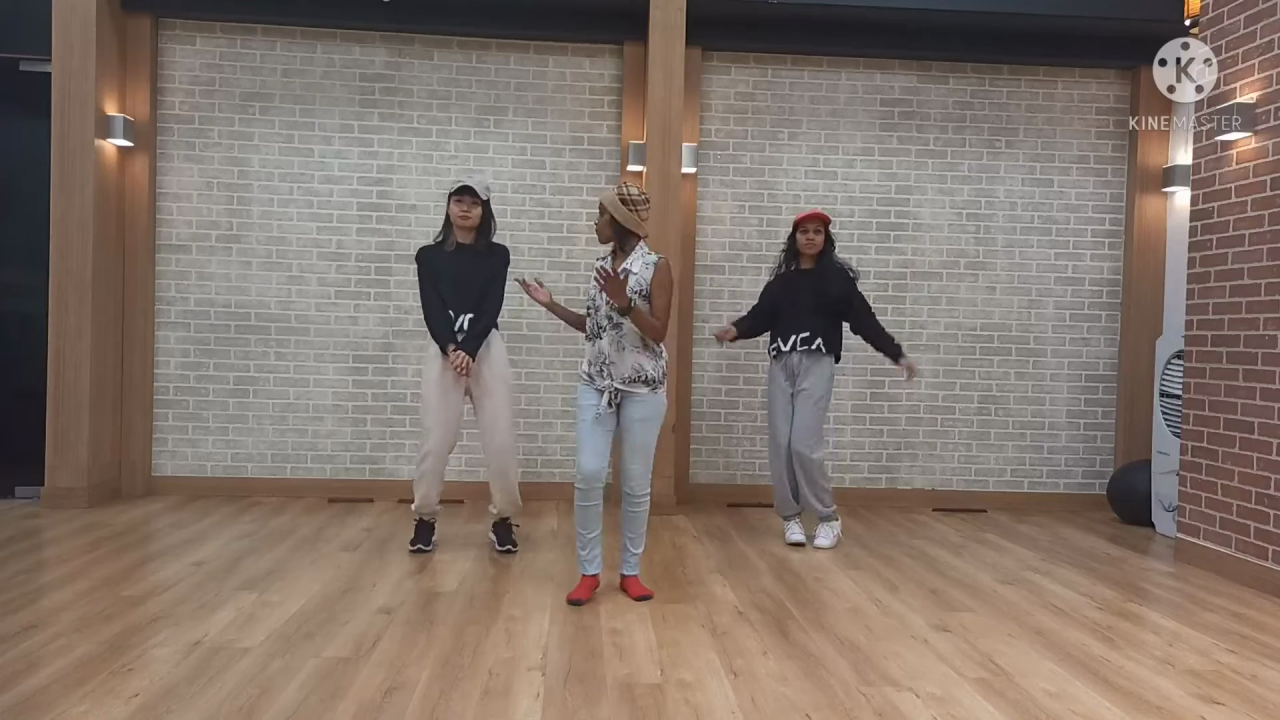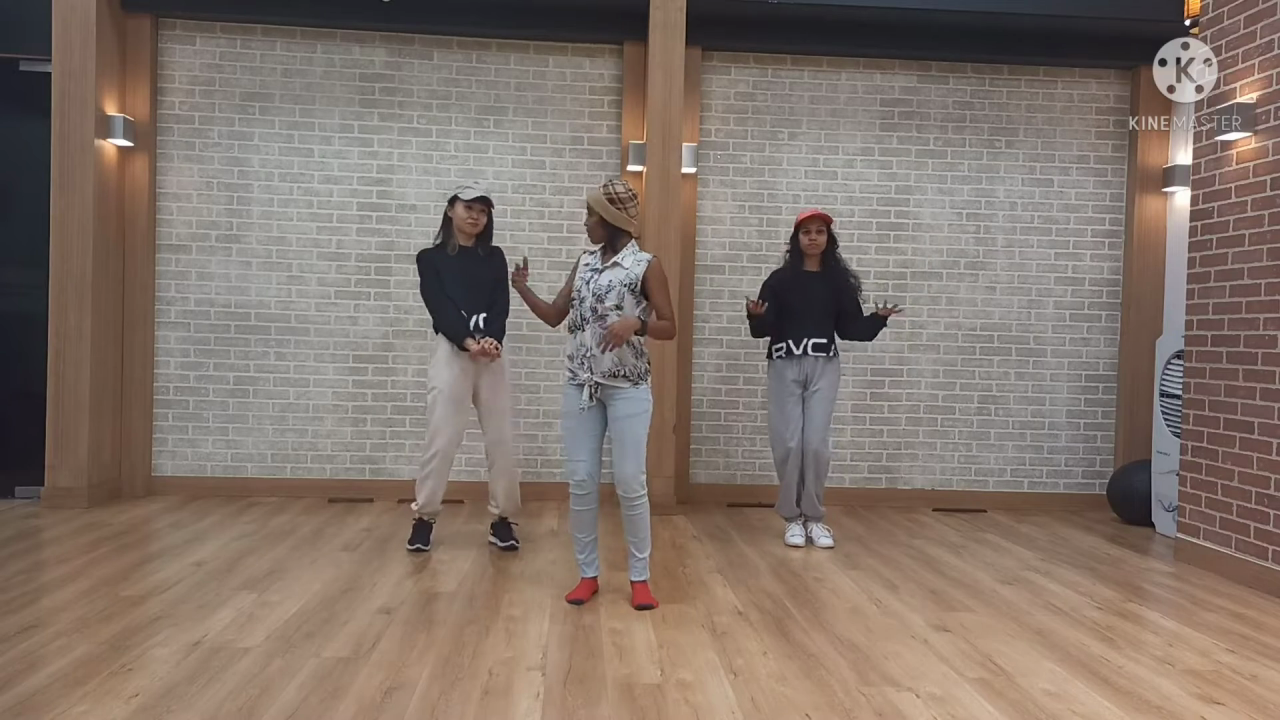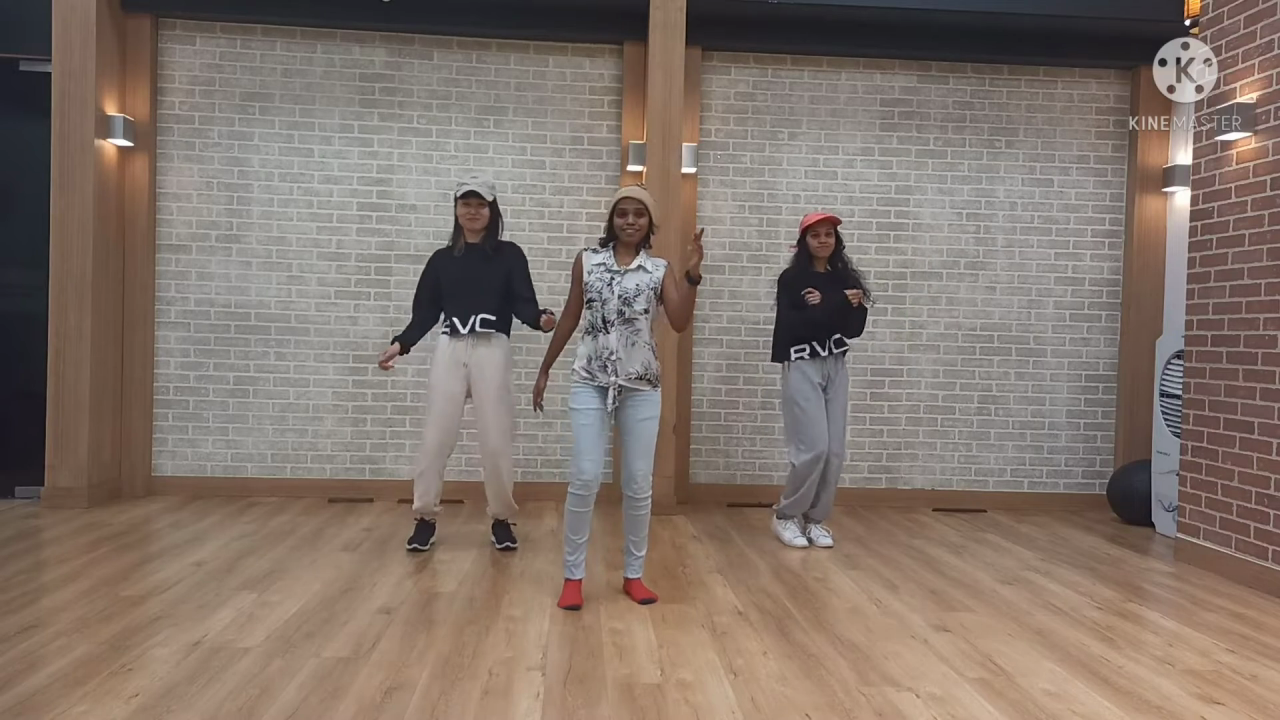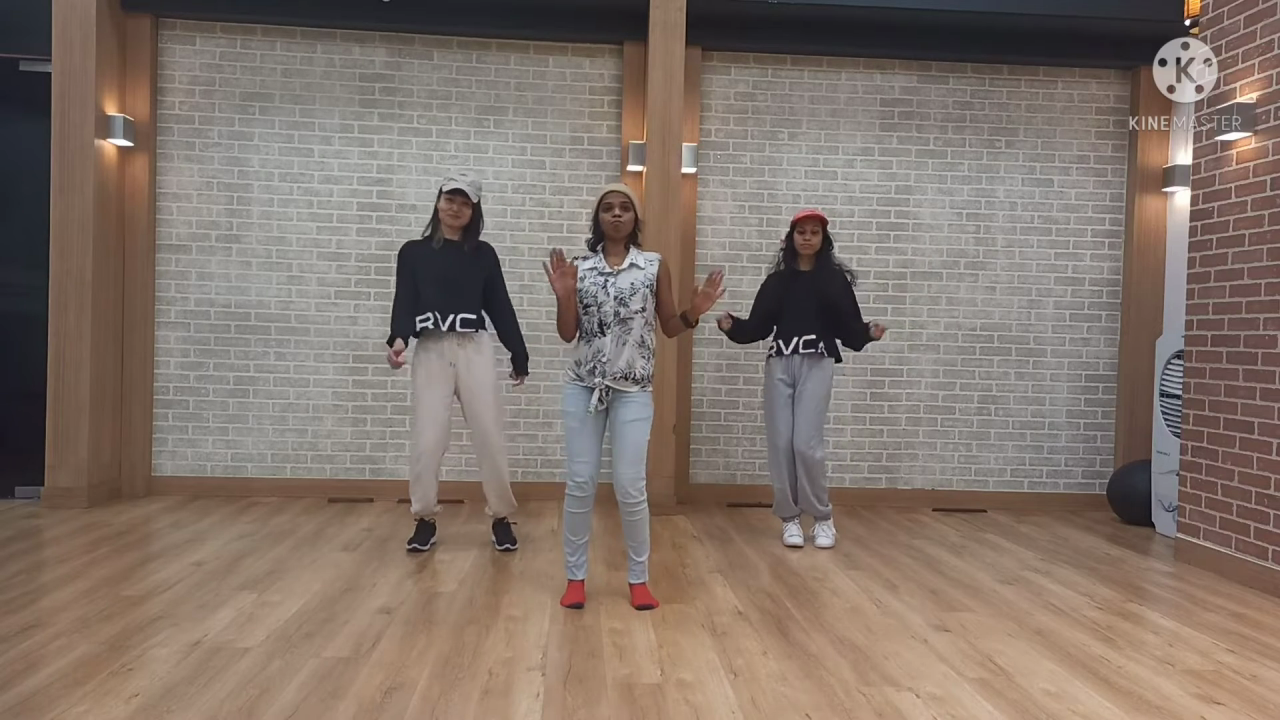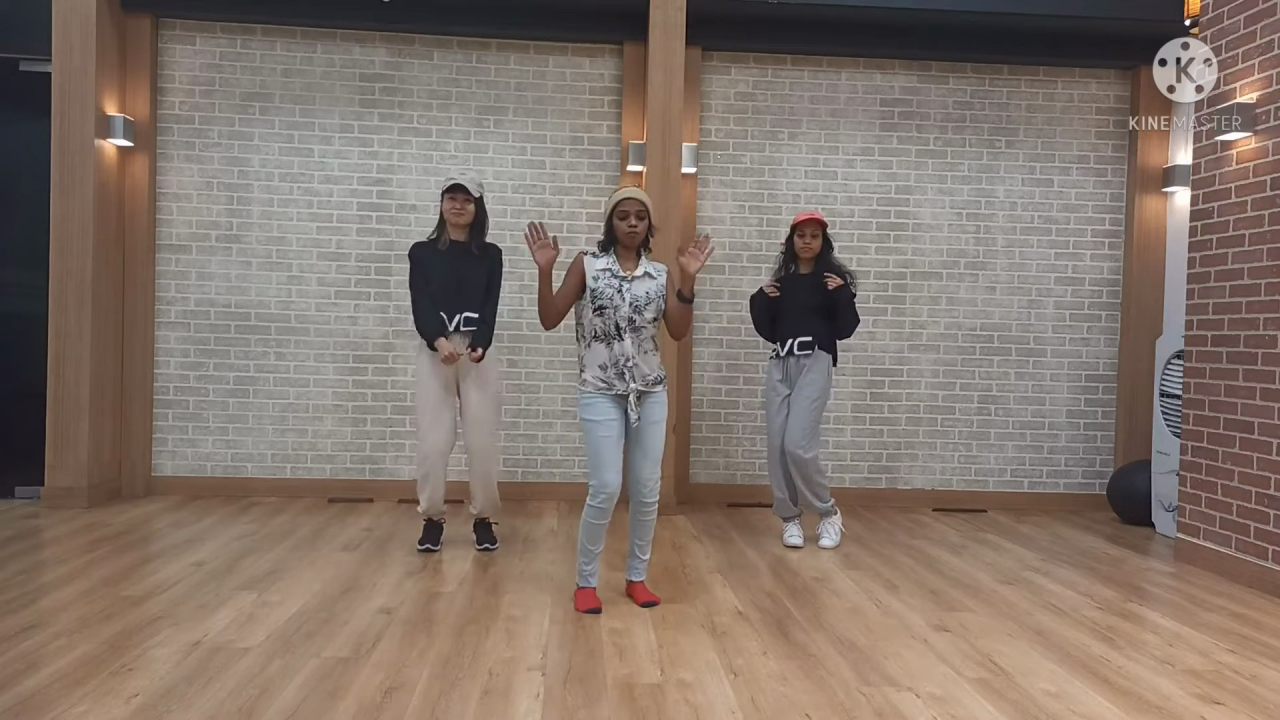
dt=1s
person 1, frame 1
left shoulder: (656, 266)
right shoulder: (601, 266)
left elbow: (658, 332)
left wrist: (625, 302)
right wrist: (551, 304)
left hip: (643, 388)
right hip: (596, 385)
left knee: (636, 482)
right knee: (588, 474)
left ankle: (631, 571)
right ankle: (589, 571)
person 1, frame 2
left shoulder: (646, 265)
right shoulder: (585, 263)
left elbow: (669, 328)
right elbow: (555, 316)
left wrist: (636, 323)
right wrist: (524, 290)
left hip: (628, 387)
right hip: (580, 385)
left knee: (630, 481)
right knee: (580, 480)
left ankle: (639, 577)
right ankle: (588, 574)
person 1, frame 3
left shoulder: (661, 270)
right shoulder: (587, 261)
left elbow: (680, 323)
right elbow: (569, 319)
left wrist: (693, 274)
right wrist: (544, 370)
left hip: (641, 387)
right hip: (590, 383)
left knee: (638, 484)
right knee: (584, 478)
left ankle: (633, 574)
right ankle: (573, 576)
person 1, frame 4
left shoulder: (655, 265)
right shoulder: (579, 267)
left elbow: (669, 328)
right elbow: (567, 334)
left wrist: (695, 311)
right wrist: (564, 297)
left hip: (633, 389)
right hip: (583, 386)
left knee: (630, 486)
right knee: (580, 482)
left ankle: (638, 578)
right ankle: (576, 577)
person 1, frame 5
left shoulder: (662, 274)
right shoulder: (587, 264)
left elbow: (678, 333)
right elbow: (549, 319)
left wrist: (688, 281)
right wrist: (545, 270)
left hip: (650, 392)
right hip: (600, 392)
left knee: (647, 490)
right knee: (605, 489)
left ankle: (637, 577)
right ankle: (586, 581)
person 2, frame 1
left shoulder: (497, 255)
right shoulder: (429, 255)
left elbow: (492, 307)
right elbow: (431, 308)
left wrist: (468, 350)
right wrist: (451, 349)
left hip: (486, 349)
right hip: (442, 349)
left knee: (500, 438)
right knee: (436, 439)
left ankle: (502, 520)
right ankle: (425, 520)
person 2, frame 2
left shoulder: (494, 257)
right shoulder: (431, 259)
left elbow: (501, 306)
right elbow: (440, 307)
left wrist: (492, 340)
right wrist: (469, 342)
left hip: (492, 351)
right hip: (451, 351)
left knee: (501, 440)
right knee: (442, 439)
left ankle: (501, 519)
right ankle: (424, 518)
person 2, frame 3
left shoulder: (509, 255)
right shoulder: (442, 259)
left elbow: (522, 301)
right elbow: (425, 310)
left wrist: (541, 318)
right wrist: (400, 344)
left hip: (492, 351)
right hip: (449, 350)
left knee: (496, 441)
right knee: (436, 438)
left ankle: (501, 519)
right ankle: (425, 519)
person 2, frame 4
left shoulder: (483, 254)
right shoulder: (414, 252)
left elbow: (500, 306)
right elbow: (404, 302)
left wrist: (519, 357)
right wrist: (398, 339)
left hip: (474, 349)
right hip: (430, 351)
left knee: (490, 438)
right knee: (428, 440)
left ankle: (501, 519)
right ankle: (425, 520)
person 2, frame 5
left shoulder: (490, 255)
right shoulder: (422, 252)
left elbow: (489, 306)
right elbow: (421, 305)
left wrist: (479, 346)
right wrist: (440, 342)
left hip: (478, 352)
right hip: (434, 352)
left knee: (481, 443)
right knee: (433, 443)
left ankle: (483, 519)
right ankle: (432, 519)
person 3, frame 1
left shoulder: (837, 278)
right shoulder: (781, 282)
left elbow: (863, 319)
right elbow: (759, 316)
left wrist: (896, 354)
right wrist: (736, 329)
left hip: (817, 365)
right hip: (781, 366)
left knee: (805, 446)
right knee: (781, 444)
left ankle: (828, 518)
right ankle: (791, 516)
person 3, frame 2
left shoulder: (839, 280)
right shoulder: (780, 279)
left elbow: (849, 327)
right elbow: (763, 327)
left wrist: (877, 318)
right wrist: (755, 315)
left hip: (824, 367)
right hip: (785, 366)
left knee: (815, 444)
right knee: (787, 443)
left ankle: (814, 517)
right ankle: (792, 518)
person 3, frame 3
left shoulder: (844, 279)
right shoulder: (792, 278)
left elbow: (855, 327)
right elbow: (796, 324)
left wrist: (826, 305)
right wrist: (840, 304)
left hip: (835, 367)
right hip: (802, 366)
left knee: (834, 450)
right knee: (813, 448)
left ankle: (815, 519)
right ankle: (786, 515)
person 3, frame 4
left shoulder: (836, 280)
right shoulder: (777, 280)
left elbow: (848, 328)
right elbow: (758, 326)
left wrist: (869, 332)
right wrist: (731, 325)
left hip: (817, 365)
right hip: (779, 364)
left knee: (806, 444)
right knee: (780, 444)
left ankle: (822, 517)
right ankle: (790, 518)
person 3, frame 5
left shoulder: (833, 278)
right shoulder: (781, 282)
left elbow: (845, 329)
right elbow: (768, 331)
left wrist: (842, 294)
right wrist: (760, 301)
left hip: (814, 364)
right hip: (779, 365)
left knee: (797, 445)
right knee: (777, 445)
left ankle: (828, 512)
right ankle: (790, 518)
